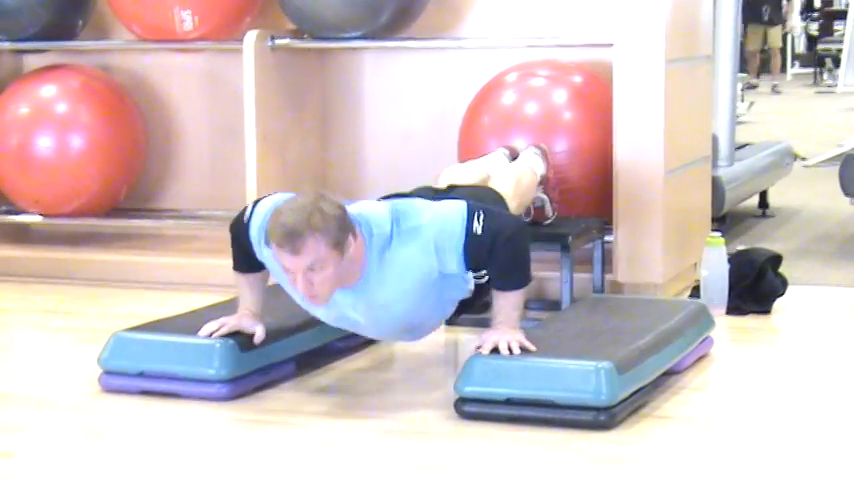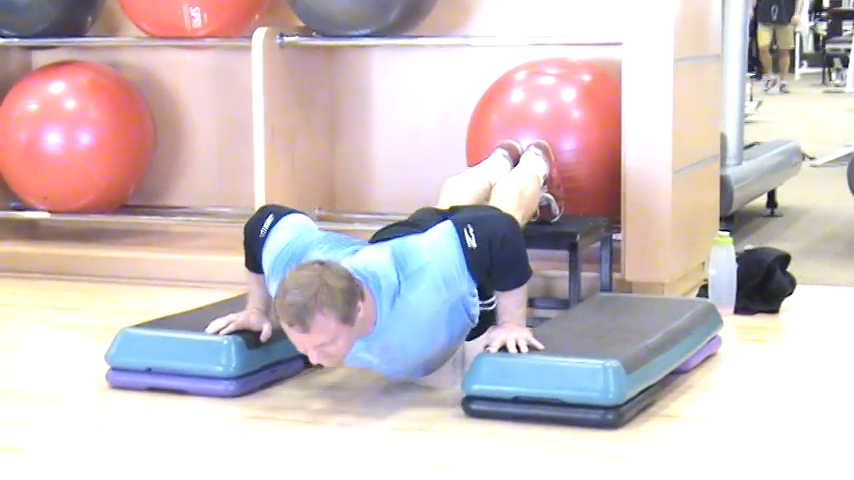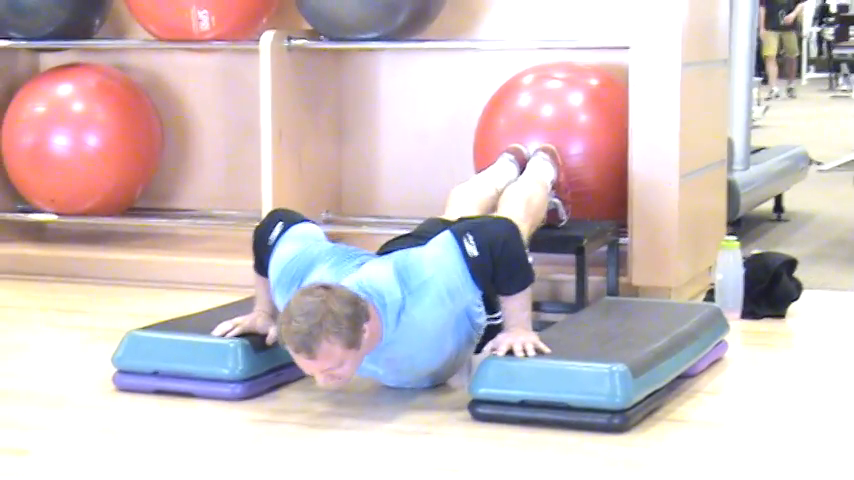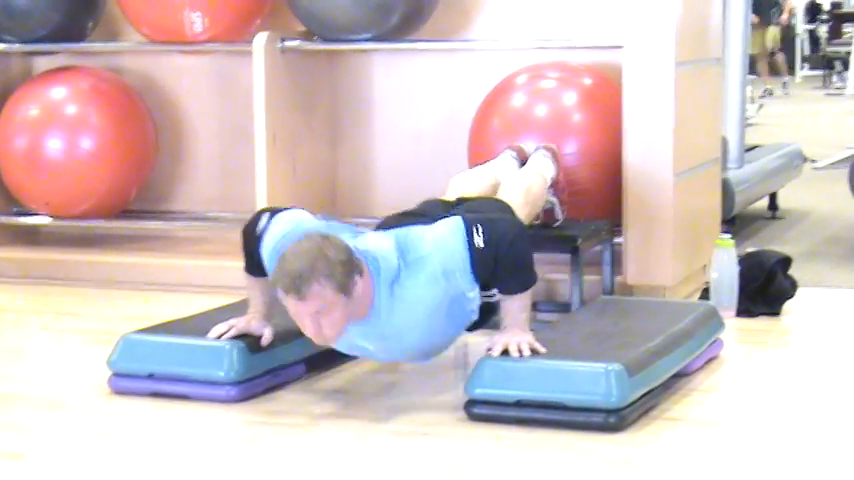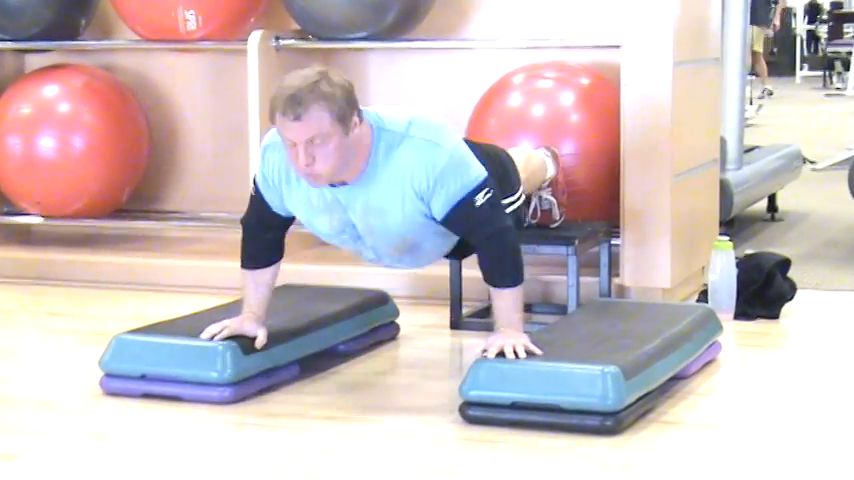
dt=0.3s
person 1, frame 1
left shoulder: (415, 243)
right shoulder: (271, 228)
left elbow: (508, 233)
right elbow: (243, 226)
left wrist: (506, 325)
right wrist: (248, 312)
right hip: (396, 211)
left knee: (501, 196)
right knee: (449, 186)
left ankle: (532, 163)
right ankle: (498, 159)
person 1, frame 2
left shoulder: (417, 285)
right shoulder: (287, 263)
left elbow: (501, 233)
right elbow: (265, 221)
left wrist: (512, 323)
right wrist: (256, 310)
right hip: (399, 237)
left knee: (503, 208)
right knee: (449, 203)
left ankle: (535, 163)
right ankle: (500, 160)
person 1, frame 3
left shoulder: (422, 297)
right shoulder: (296, 281)
left elbow: (501, 239)
right elbow: (277, 223)
left wrist: (519, 326)
left hip: (478, 291)
right hip: (405, 251)
left knee: (513, 217)
right knee: (456, 213)
left ankle: (542, 168)
right ankle: (508, 165)
person 1, frame 4
left shoulder: (417, 277)
right shoulder: (287, 250)
left elbow: (508, 237)
right elbow: (260, 224)
left wrist: (516, 327)
right wrist: (257, 314)
right hip: (408, 227)
left knee: (511, 203)
right knee: (453, 199)
left ankle: (543, 165)
right ankle: (509, 160)
person 1, frame 5
left shoulder: (424, 152)
right shoulder: (277, 154)
left elbow: (496, 234)
right elbow: (261, 226)
left wrist: (509, 330)
right wrist: (252, 315)
left hip: (479, 194)
left knee: (514, 171)
left ankle: (543, 164)
right ankle: (527, 158)
